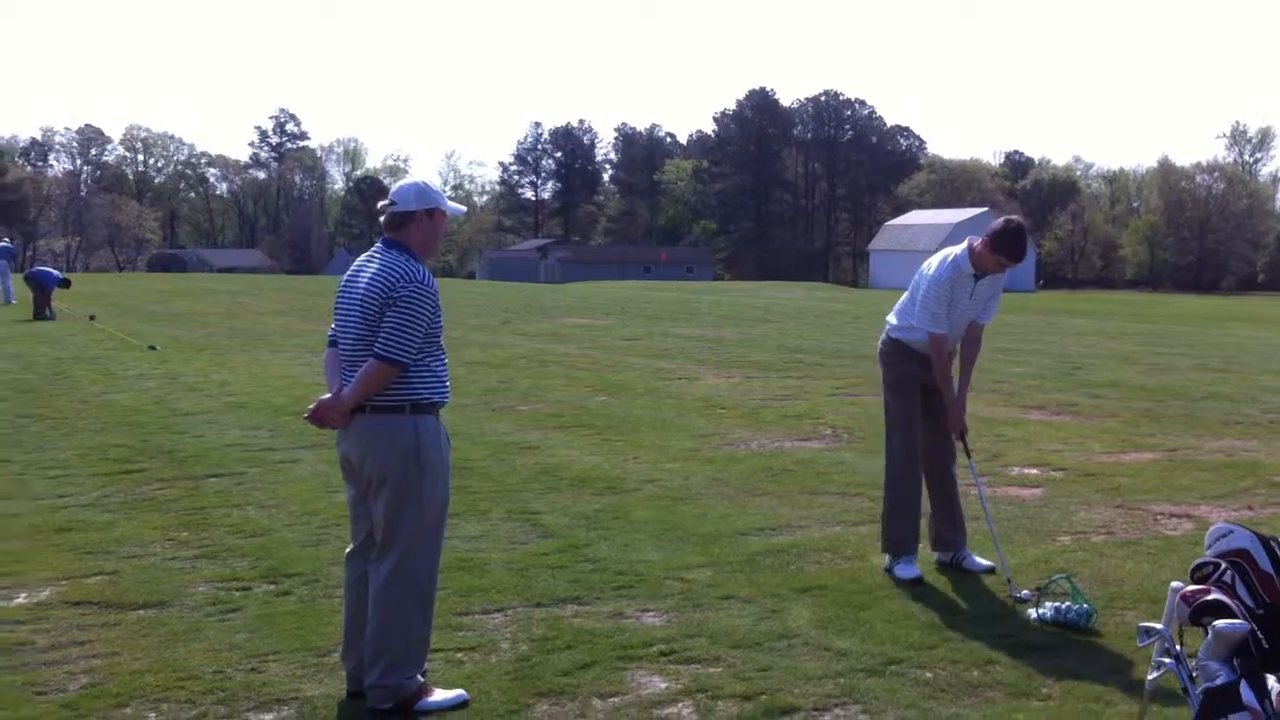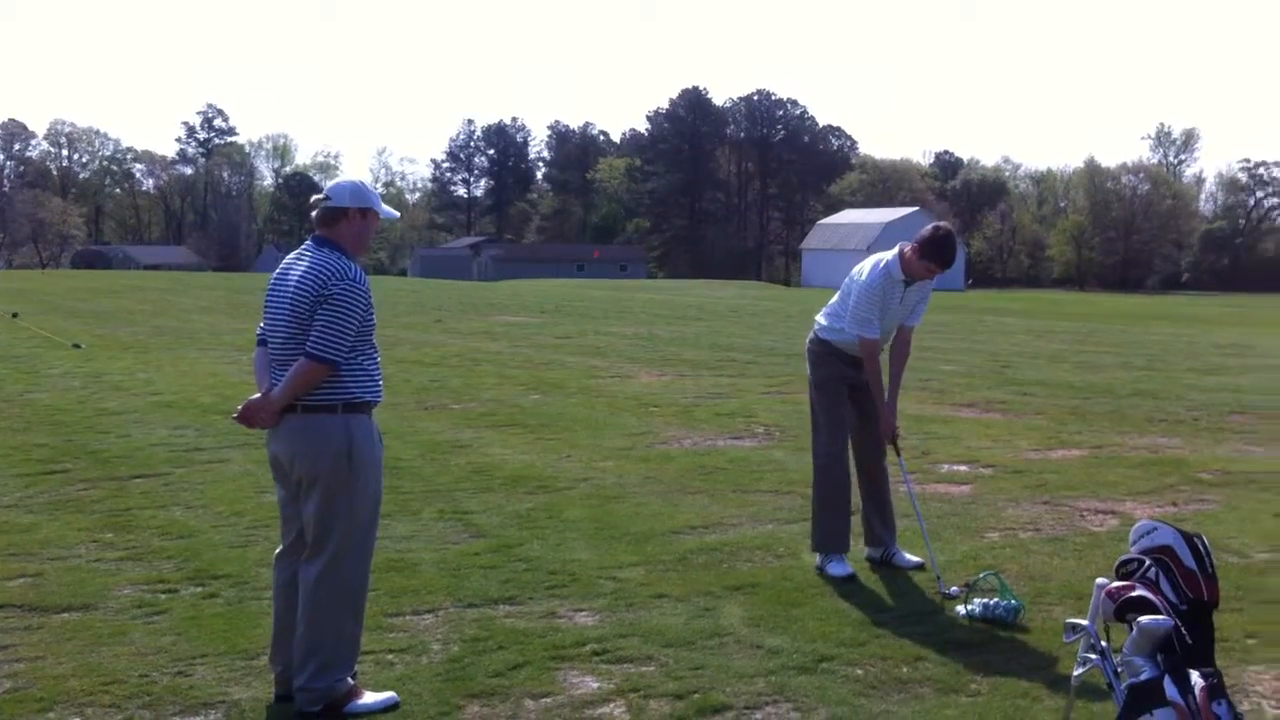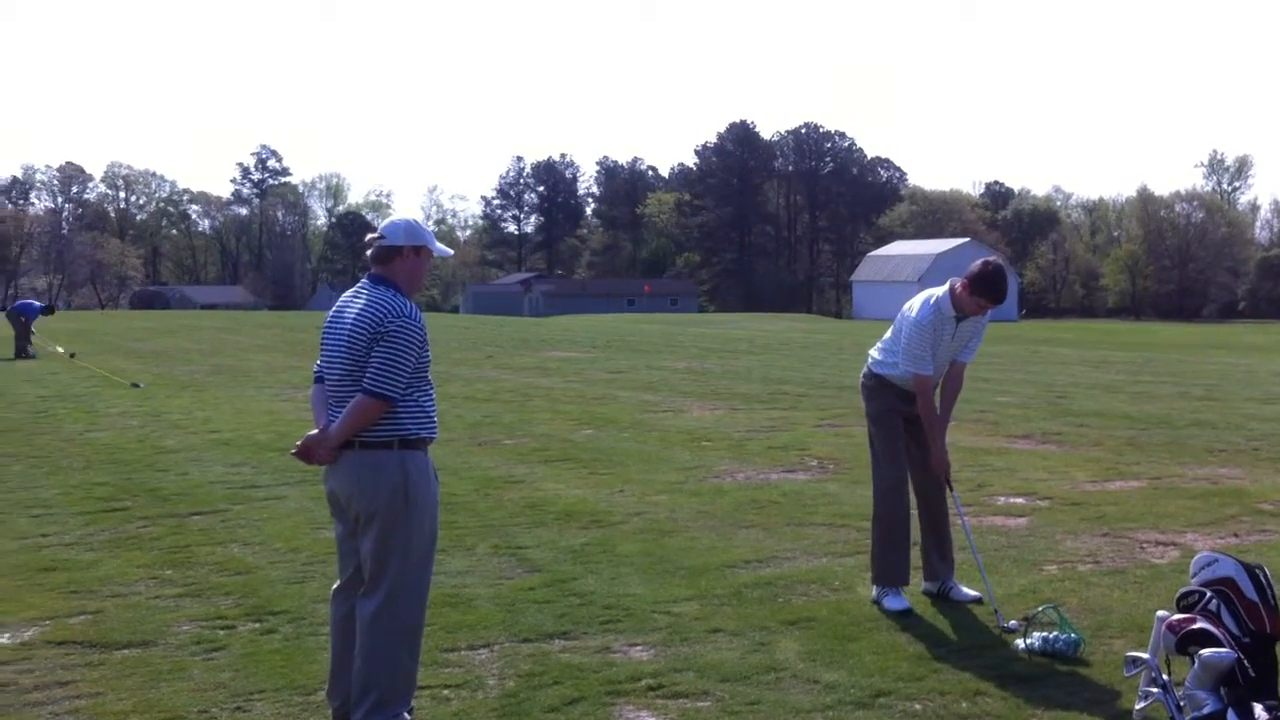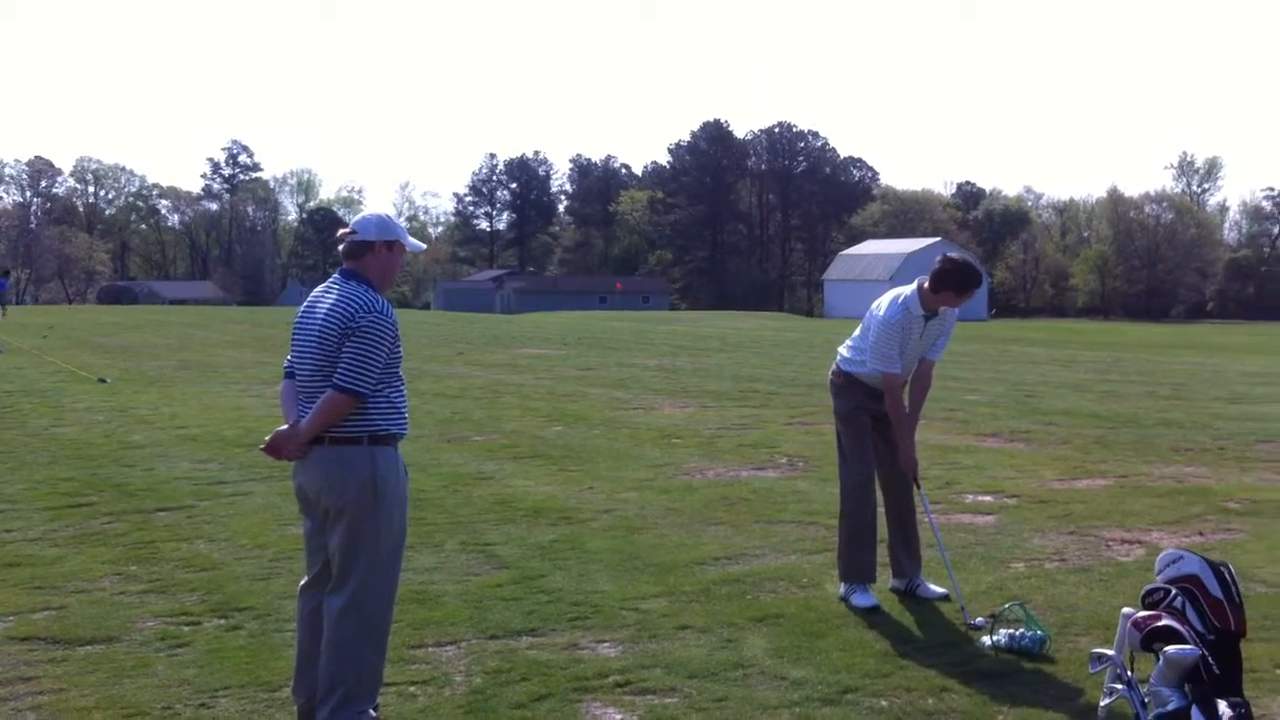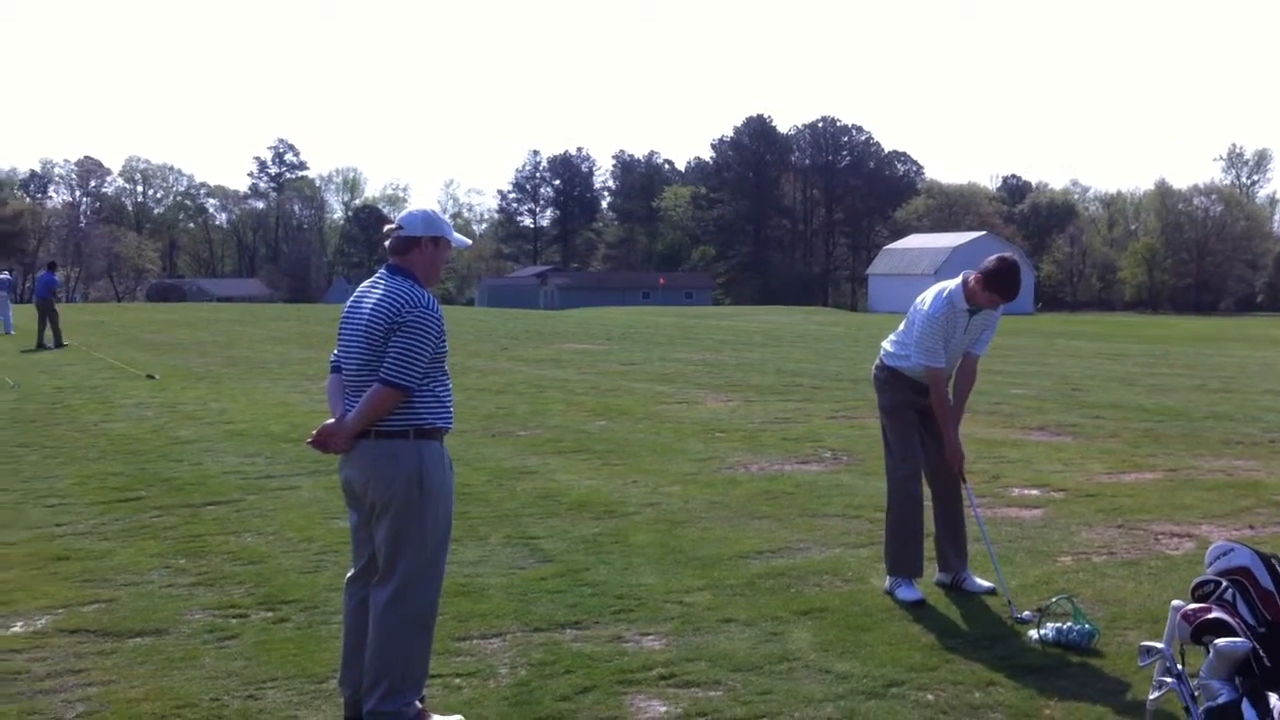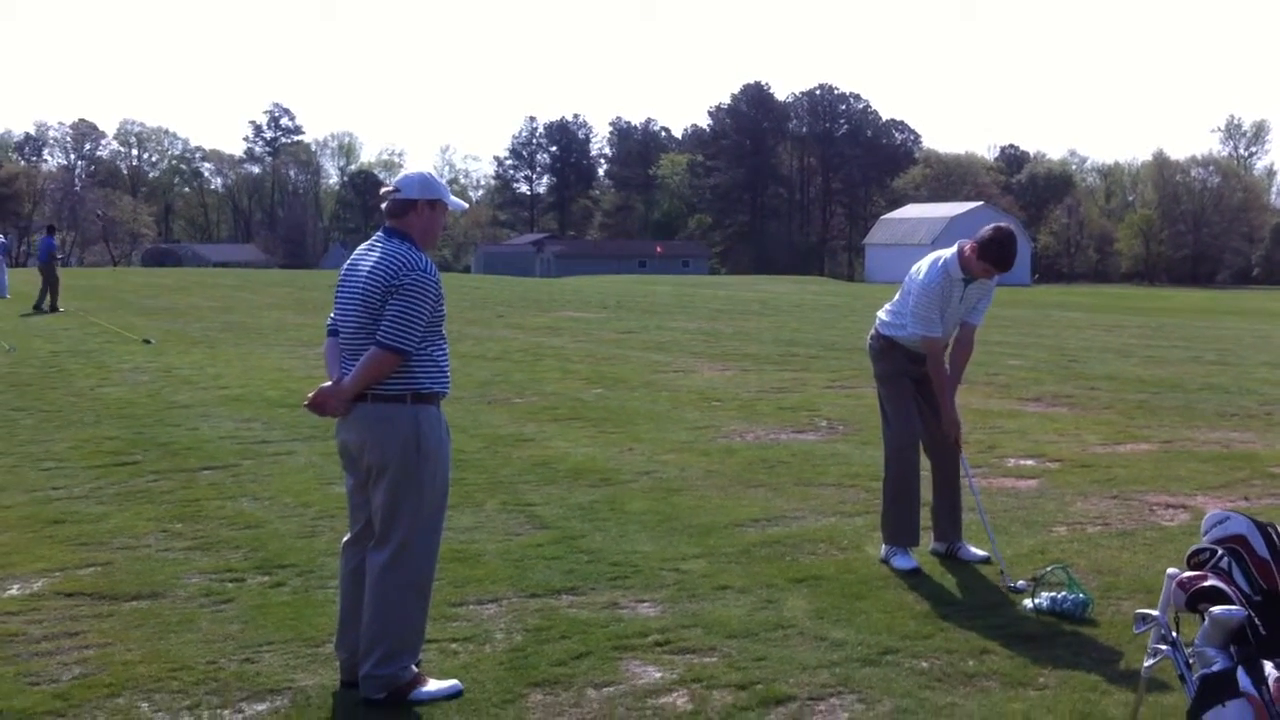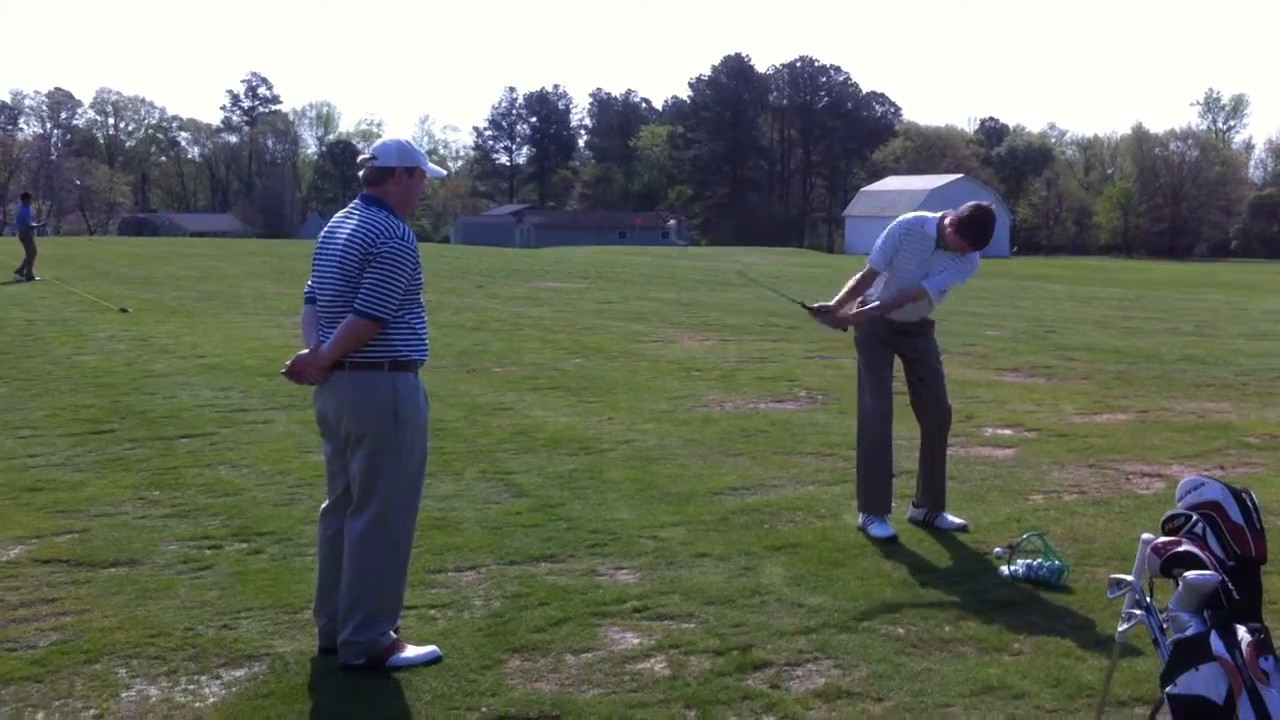
dt=0.4s
person 1, frame 1
left shoulder: (358, 269)
right shoulder: (414, 279)
left elbow: (337, 346)
right elbow: (388, 362)
left wrist: (337, 401)
right wrist: (340, 404)
left hip: (360, 430)
right hip: (405, 432)
left knee: (367, 552)
right knee: (405, 559)
left ankle: (363, 671)
right ankle: (394, 684)
person 1, frame 2
left shoulder: (288, 267)
right shoulder: (346, 277)
left elbow: (266, 343)
right elbow: (320, 360)
left wrist: (268, 400)
right wrist: (271, 403)
left hip: (290, 430)
right hip: (337, 432)
left knee: (297, 553)
right knee: (336, 560)
left ankle: (291, 674)
person 1, frame 3
left shoulder: (343, 306)
right shoulder: (401, 314)
left elbow: (323, 381)
right elbow: (377, 397)
left wrist: (324, 434)
right wrist: (330, 442)
left hip: (347, 467)
right hip: (393, 467)
left knee: (353, 589)
right knee: (393, 596)
person 1, frame 4
left shoulder: (315, 300)
right shoulder: (374, 311)
left elbow: (292, 376)
right elbow: (348, 393)
left wrist: (294, 431)
right wrist: (299, 436)
left hip: (316, 462)
right hip: (362, 463)
left knee: (321, 585)
right knee: (360, 592)
person 1, frame 5
left shoulder: (362, 295)
right shoulder: (419, 305)
left elbow: (339, 370)
right elbow: (393, 386)
left wrist: (340, 424)
right wrist: (347, 430)
left hip: (363, 456)
right hip: (409, 456)
left knee: (367, 577)
right knee: (407, 585)
person 1, frame 6
left shoulder: (358, 258)
right shoulder: (417, 269)
left elbow: (336, 334)
right elbow: (390, 350)
left wrist: (338, 389)
right wrist: (342, 393)
left hip: (359, 420)
right hip: (405, 422)
left knee: (364, 542)
right knee: (403, 550)
left ankle: (356, 661)
right ankle: (388, 675)
person 1, frame 7
left shoulder: (336, 226)
right shoulder: (394, 236)
left elbow: (313, 302)
right elbow: (368, 318)
left wrist: (315, 357)
right wrist: (319, 361)
left hip: (337, 387)
right hip: (383, 389)
left knee: (342, 508)
right knee: (381, 516)
left ankle: (334, 627)
right ankle: (367, 641)
person 2, frame 1
left shoulder: (995, 277)
right shoulder: (941, 272)
left elbow: (972, 336)
right elbow: (937, 345)
left wrist: (961, 398)
right wrist: (951, 407)
left hip: (935, 358)
right hip: (902, 353)
left knee: (942, 455)
right knee: (905, 452)
left ankle: (950, 547)
right ankle: (899, 553)
person 2, frame 2
left shoulder: (924, 281)
right shoulder: (872, 278)
left elbow: (902, 340)
right elbow: (870, 351)
left wrist: (892, 402)
right wrist: (882, 411)
left hip: (862, 358)
right hip: (830, 354)
left knee: (873, 451)
right knee: (832, 451)
left ankle: (881, 543)
right ankle: (829, 551)
person 2, frame 3
left shoulder: (978, 316)
right shoulder: (923, 315)
left elbow: (954, 376)
right elbow: (924, 390)
left wrist: (940, 438)
right wrist: (936, 447)
left hip: (919, 392)
right hip: (885, 388)
left knee: (933, 485)
right knee: (892, 484)
left ankle: (939, 577)
right ankle: (886, 584)
person 2, frame 4
left shoulder: (946, 315)
right shoulder: (891, 314)
left elbow: (922, 374)
right elbow: (891, 388)
left wrist: (909, 437)
right wrist: (904, 446)
left hip: (886, 390)
right hip: (853, 387)
left knee: (900, 482)
right knee: (859, 482)
left ankle: (906, 574)
right ankle: (854, 581)
person 2, frame 5
left shoulder: (990, 310)
right shoulder: (935, 308)
left elbow: (967, 368)
right elbow: (937, 382)
left wrist: (953, 430)
right wrist: (950, 440)
left hip: (932, 384)
right hip: (897, 380)
left knee: (947, 474)
right knee: (906, 475)
left ankle: (952, 568)
right ankle: (900, 575)
person 2, frame 6
left shoulder: (986, 279)
right shoulder: (931, 276)
left elbow: (964, 339)
right elbow: (934, 352)
left wrist: (950, 399)
right wrist: (947, 410)
left hip: (928, 353)
right hip: (893, 350)
left knee: (945, 444)
right knee: (904, 443)
left ankle: (947, 538)
right ankle: (895, 543)
person 2, frame 7
left shoulder: (968, 261)
right shoulder: (908, 226)
left elbow: (909, 297)
right elbow: (869, 275)
left wrist: (856, 317)
right wrist: (837, 306)
left hip: (915, 326)
right hip: (867, 320)
left knee: (937, 414)
right knee: (876, 415)
left ankle: (928, 506)
right ankle: (872, 511)
